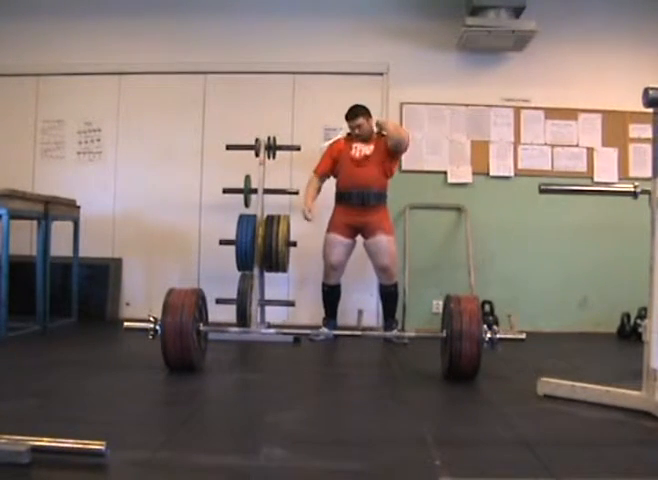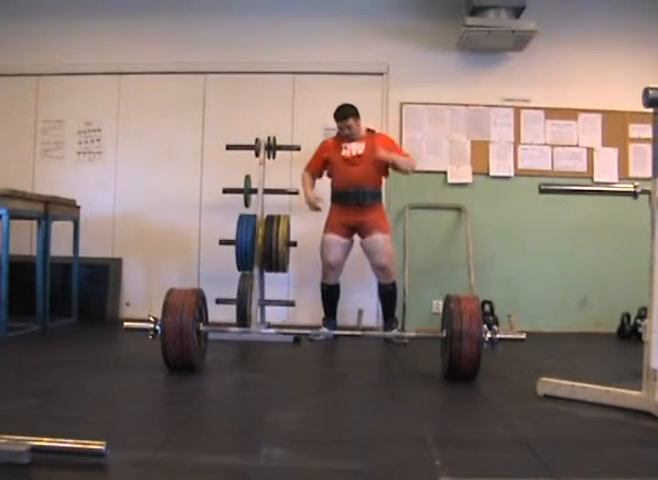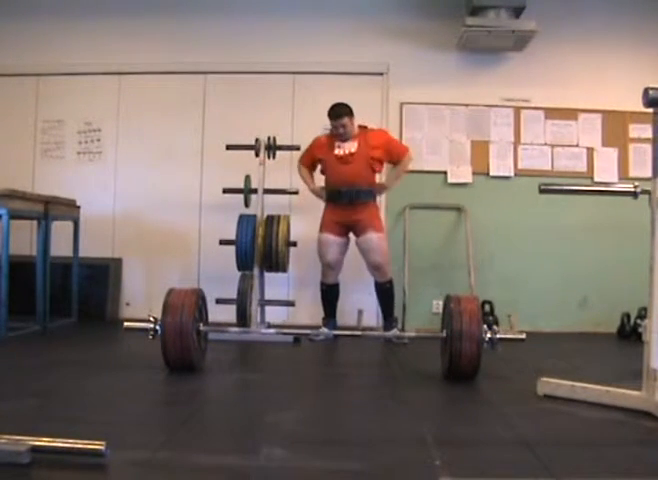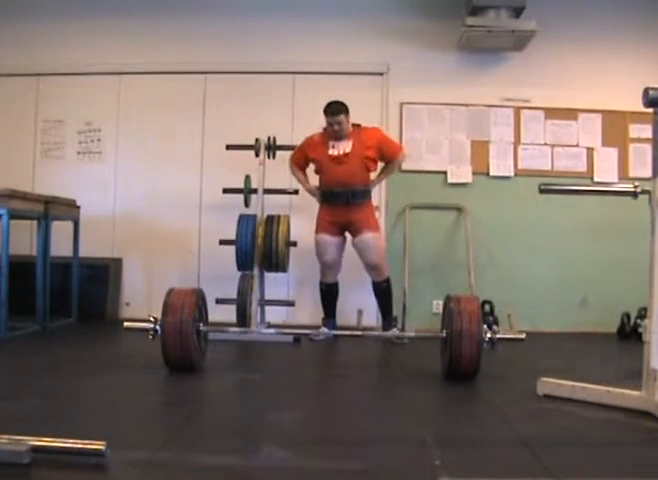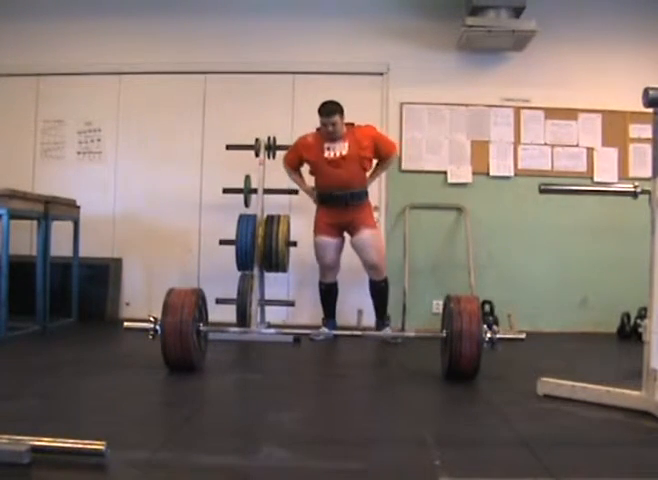
dt=0.2s
person 1, frame 1
left shoulder: (386, 144)
right shoulder: (339, 146)
left elbow: (402, 139)
right elbow: (317, 176)
left wrist: (384, 126)
right wrist: (309, 202)
left hip: (376, 214)
right hip: (343, 213)
left knee: (388, 270)
right knee: (331, 268)
left ankle: (391, 326)
right ankle: (329, 324)
person 1, frame 2
left shoulder: (381, 141)
right shoulder: (329, 145)
left elbow: (409, 164)
right elbow: (309, 171)
left wrist: (390, 157)
right wrist: (308, 194)
left hip: (372, 212)
right hip: (339, 213)
left knee: (385, 269)
right knee: (329, 268)
left ankle: (390, 325)
right ankle: (329, 324)
person 1, frame 3
left shoulder: (377, 138)
right shoulder: (321, 143)
left elbow: (405, 157)
right elbow: (303, 164)
left wrist: (388, 182)
right wrist: (312, 187)
left hip: (366, 210)
right hip: (333, 212)
left knee: (381, 268)
right knee: (329, 268)
left ankle: (390, 325)
right ankle: (329, 324)
person 1, frame 4
left shoulder: (371, 136)
right shoulder: (314, 142)
left elbow: (398, 156)
right elbow: (295, 164)
left wrist: (376, 181)
right wrist: (309, 187)
left hip: (361, 210)
right hip: (329, 212)
left knee: (378, 267)
right knee: (328, 268)
left ankle: (389, 324)
right ankle: (329, 324)
person 1, frame 5
left shoulder: (366, 135)
right shoulder: (308, 143)
left elbow: (391, 153)
right elbow: (289, 164)
left wrist: (373, 177)
right wrist: (304, 187)
left hip: (359, 210)
right hip: (326, 213)
left knee: (376, 265)
right knee: (327, 269)
left ankle: (383, 323)
right ankle: (329, 324)
